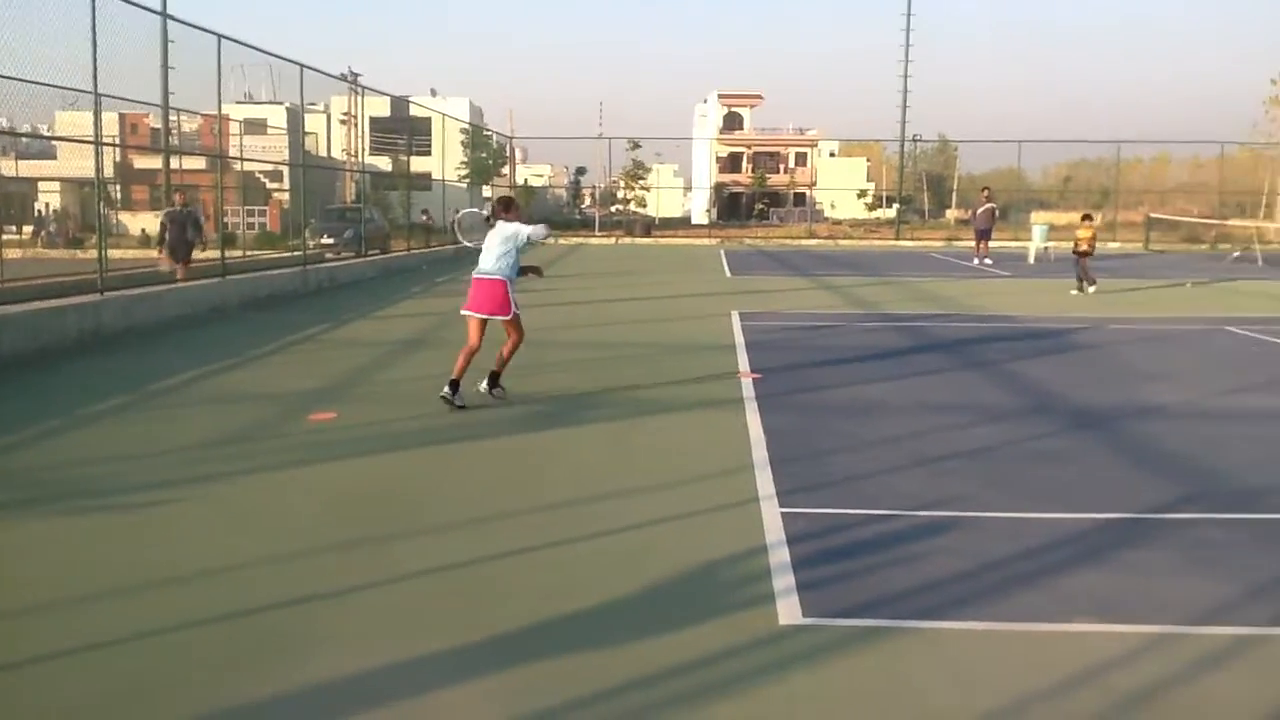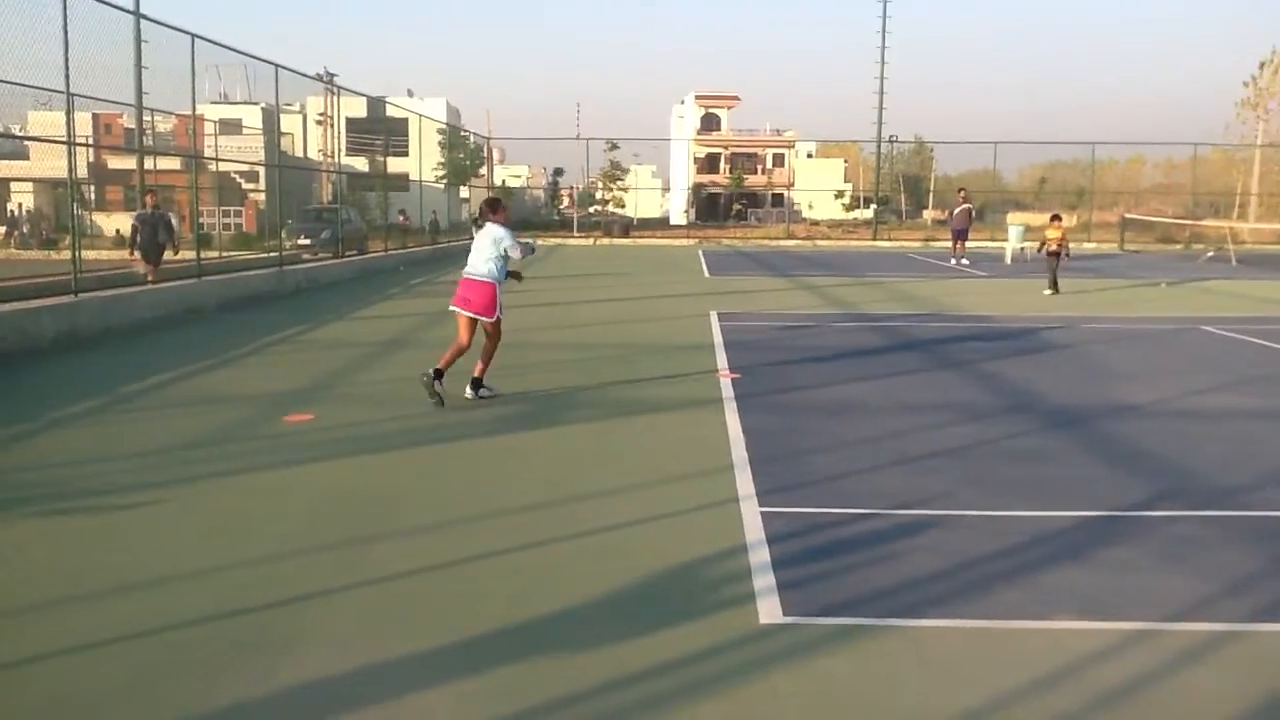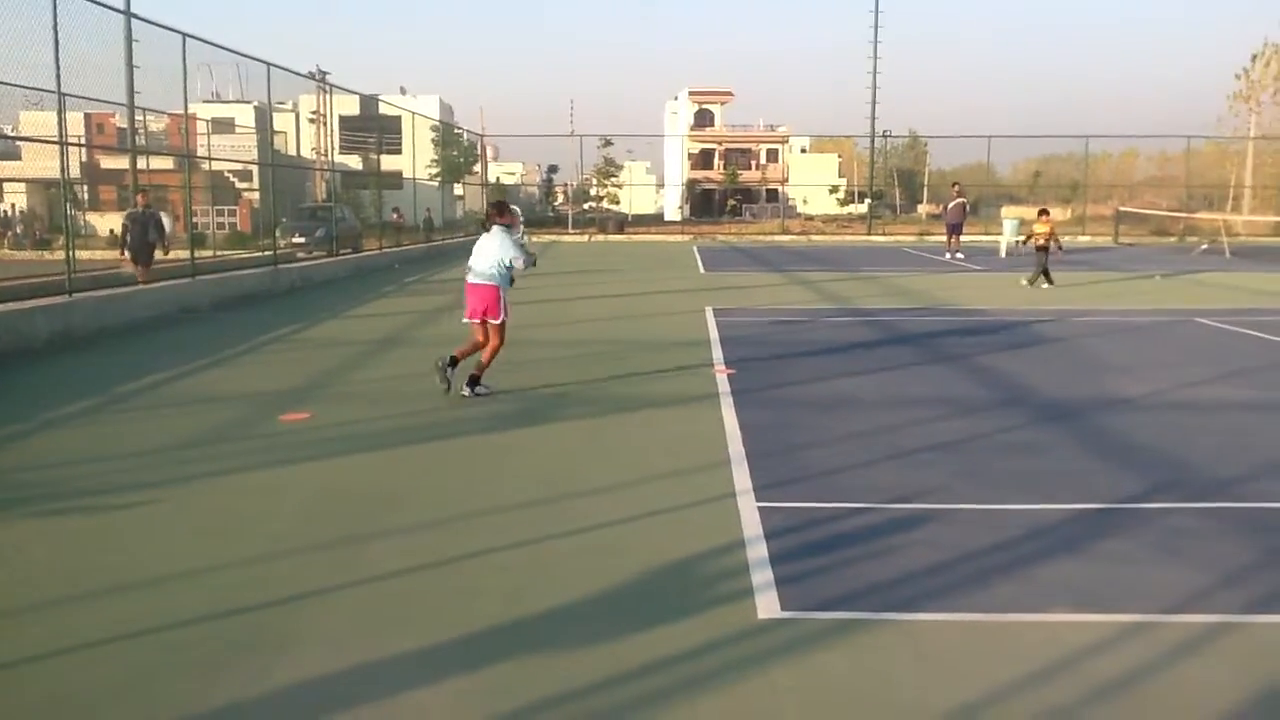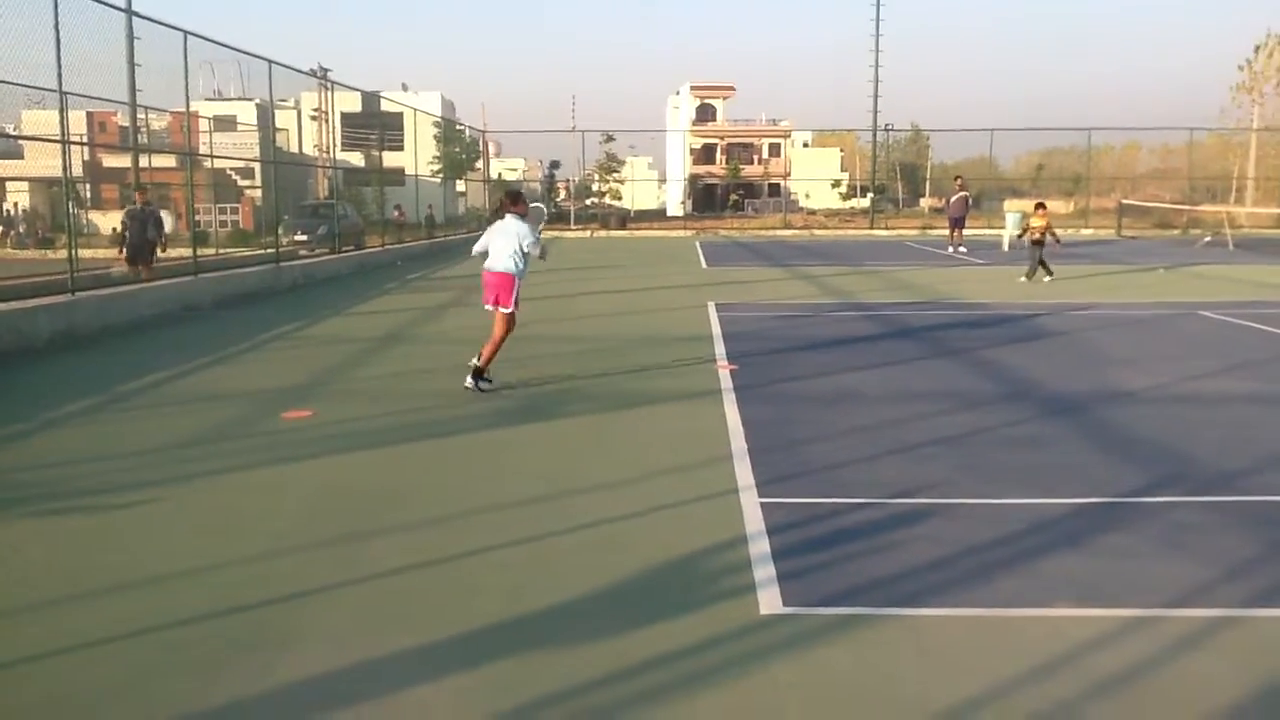
dt=0.1s
person 1, frame 1
left shoulder: (493, 235)
right shoulder: (513, 230)
right elbow: (544, 231)
left wrist: (525, 269)
right wrist: (531, 230)
left hip: (478, 283)
right hip: (498, 288)
left knee: (473, 343)
right knee: (516, 336)
left ankle: (452, 388)
right ankle: (492, 380)
person 1, frame 2
left shoulder: (480, 235)
right shoulder: (500, 232)
right elbow: (520, 252)
left wrist: (507, 272)
right wrist: (529, 247)
left hip: (466, 284)
right hip: (487, 288)
left knee: (463, 342)
right knee: (493, 338)
left ankle: (435, 376)
right ankle: (476, 385)
person 1, frame 3
left shoulder: (483, 239)
right shoulder: (505, 239)
right elbow: (523, 263)
right wrist: (532, 258)
left hip: (473, 288)
right hip: (491, 291)
left knee: (480, 340)
right knee: (496, 341)
left ankle: (451, 362)
right ankle: (472, 383)
person 1, frame 4
left shoulder: (495, 226)
right shoulder: (523, 227)
left elbow: (477, 250)
right elbow: (539, 252)
right wrist: (543, 249)
left hip: (490, 274)
right hip: (508, 278)
left knee: (508, 324)
right knee: (500, 332)
left ankle: (480, 360)
right ankle: (476, 376)
